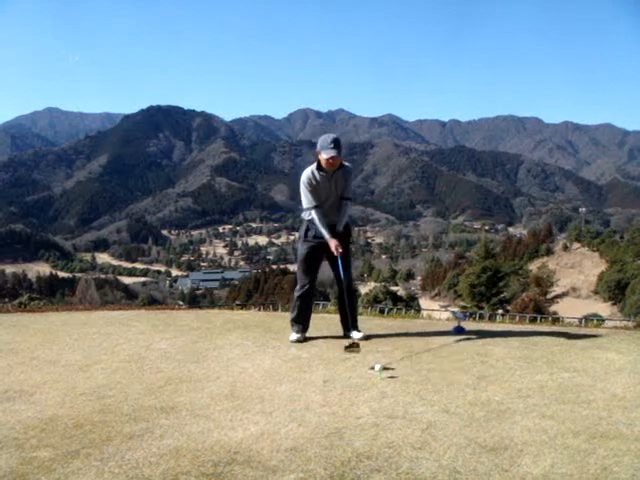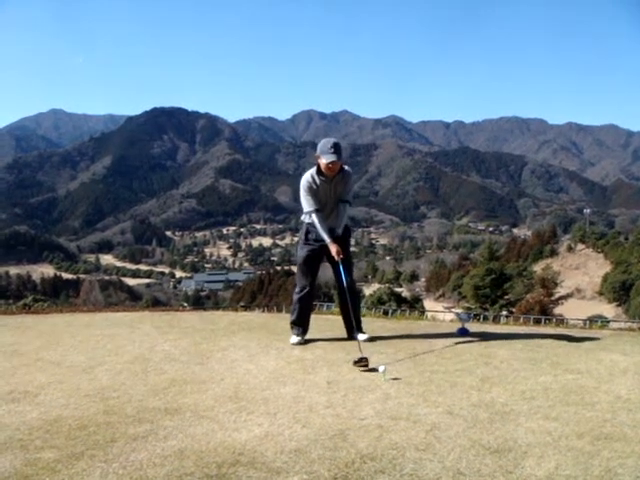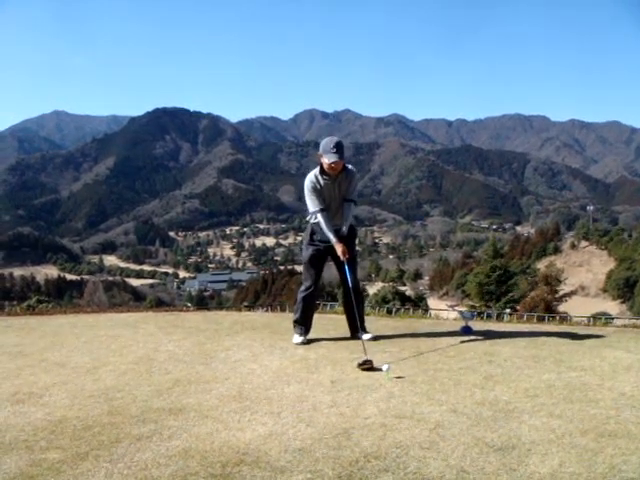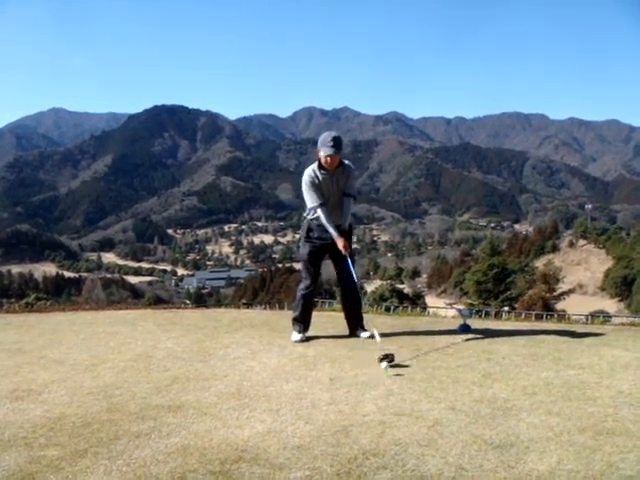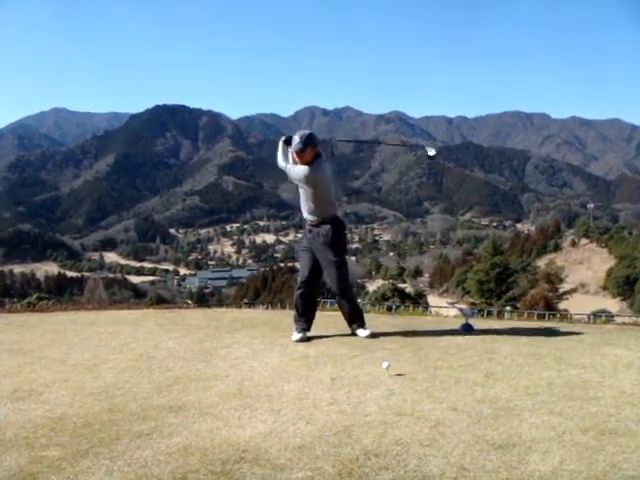
dt=1s
person 1, frame 1
left shoulder: (347, 171)
right shoulder: (308, 176)
left elbow: (345, 202)
right elbow: (313, 210)
left wrist: (338, 230)
right wrist: (328, 238)
left hip: (339, 230)
right hip: (313, 231)
left knee: (345, 280)
right knee: (305, 281)
left ankle: (350, 326)
right ankle: (298, 327)
person 1, frame 2
left shoulder: (347, 175)
right shoulder: (308, 180)
left elbow: (343, 205)
right elbow: (314, 214)
left wrist: (337, 235)
right wrist: (329, 242)
left hip: (339, 232)
right hip: (313, 233)
left knee: (347, 282)
right knee: (305, 284)
left ankle: (354, 329)
right ankle: (298, 330)
person 1, frame 3
left shoulder: (351, 174)
right shoulder: (312, 180)
left elbow: (348, 204)
right elbow: (320, 214)
left wrist: (342, 235)
right wrist: (335, 242)
left hip: (344, 232)
right hip: (318, 234)
left knee: (351, 282)
right knee: (310, 283)
left ankle: (358, 328)
right ankle: (300, 329)
person 1, frame 4
left shoulder: (348, 170)
right shoulder: (310, 175)
left elbow: (347, 200)
right elbow: (319, 209)
left wrist: (344, 229)
right wrist: (336, 236)
left hip: (341, 229)
right hip: (315, 230)
left knee: (349, 280)
right knee: (309, 281)
left ankle: (356, 326)
right ankle: (299, 327)
person 1, frame 5
left shoulder: (309, 173)
right shoulder: (317, 164)
left elbow: (283, 165)
right elbow: (292, 166)
left wrist: (282, 145)
right wrist: (288, 147)
left hip: (328, 230)
right hip: (311, 229)
left knee: (338, 281)
right knee: (305, 281)
left ankle: (357, 324)
right ankle: (301, 327)
